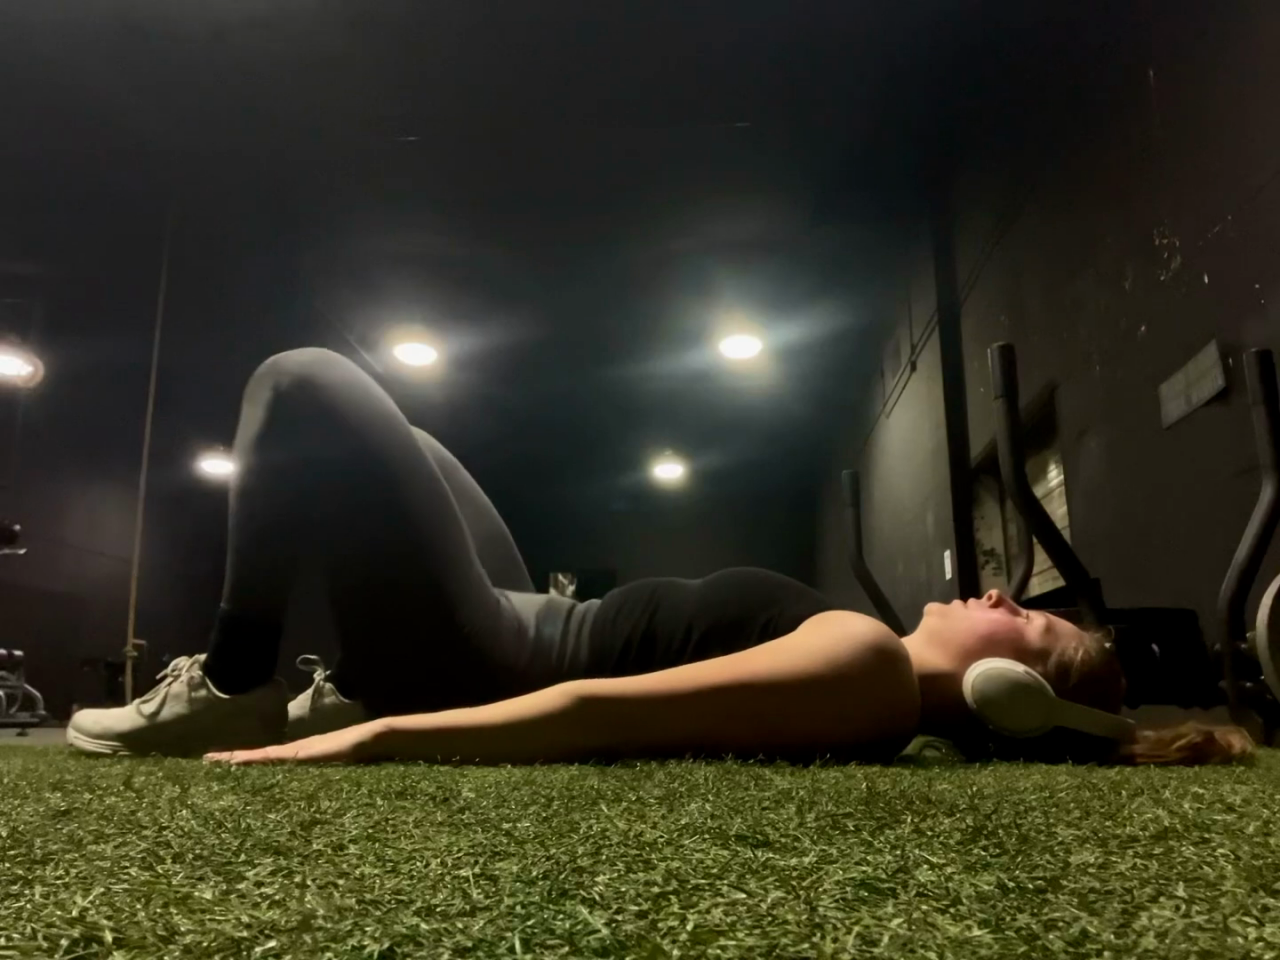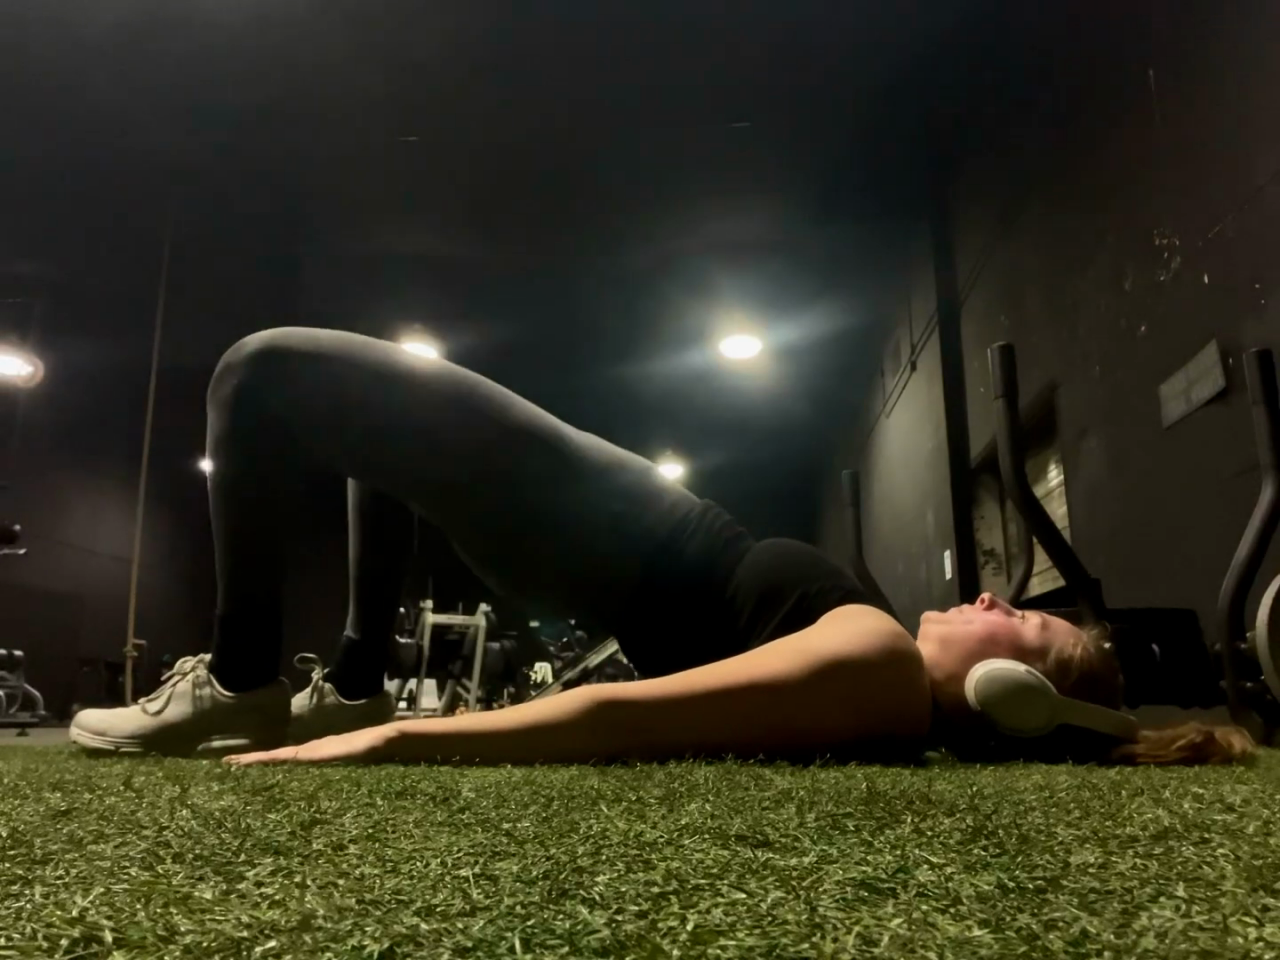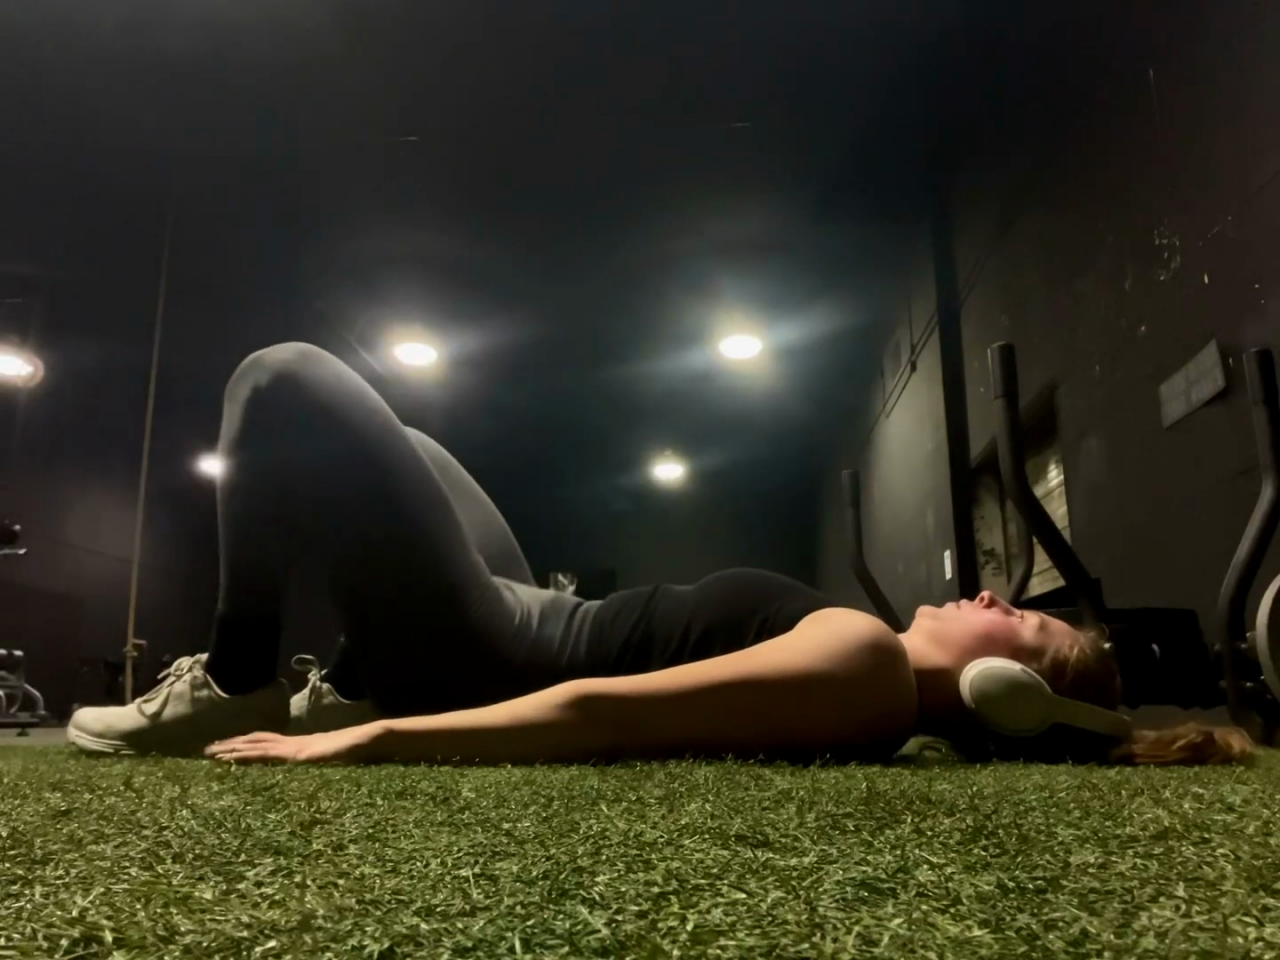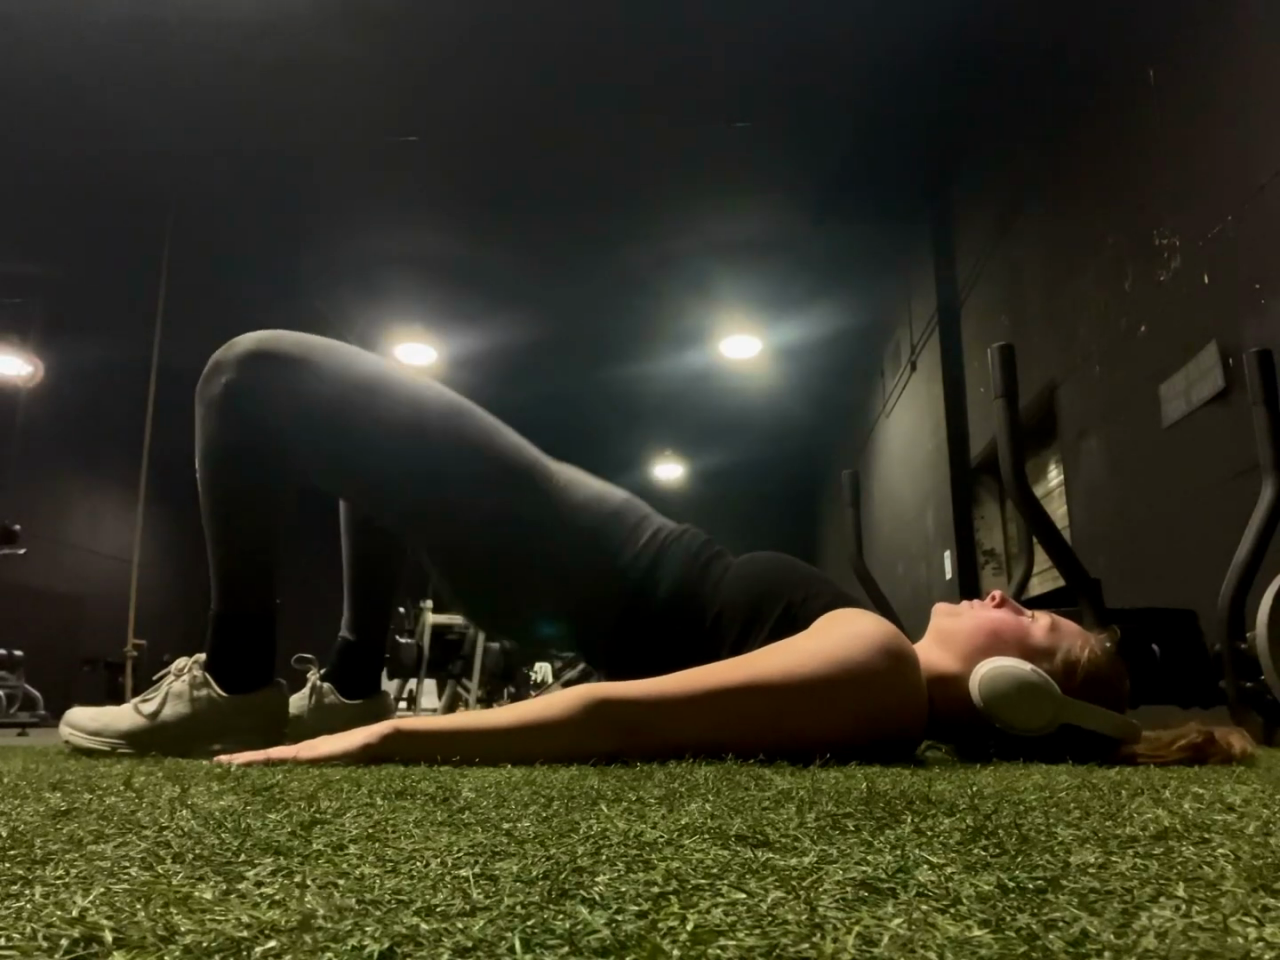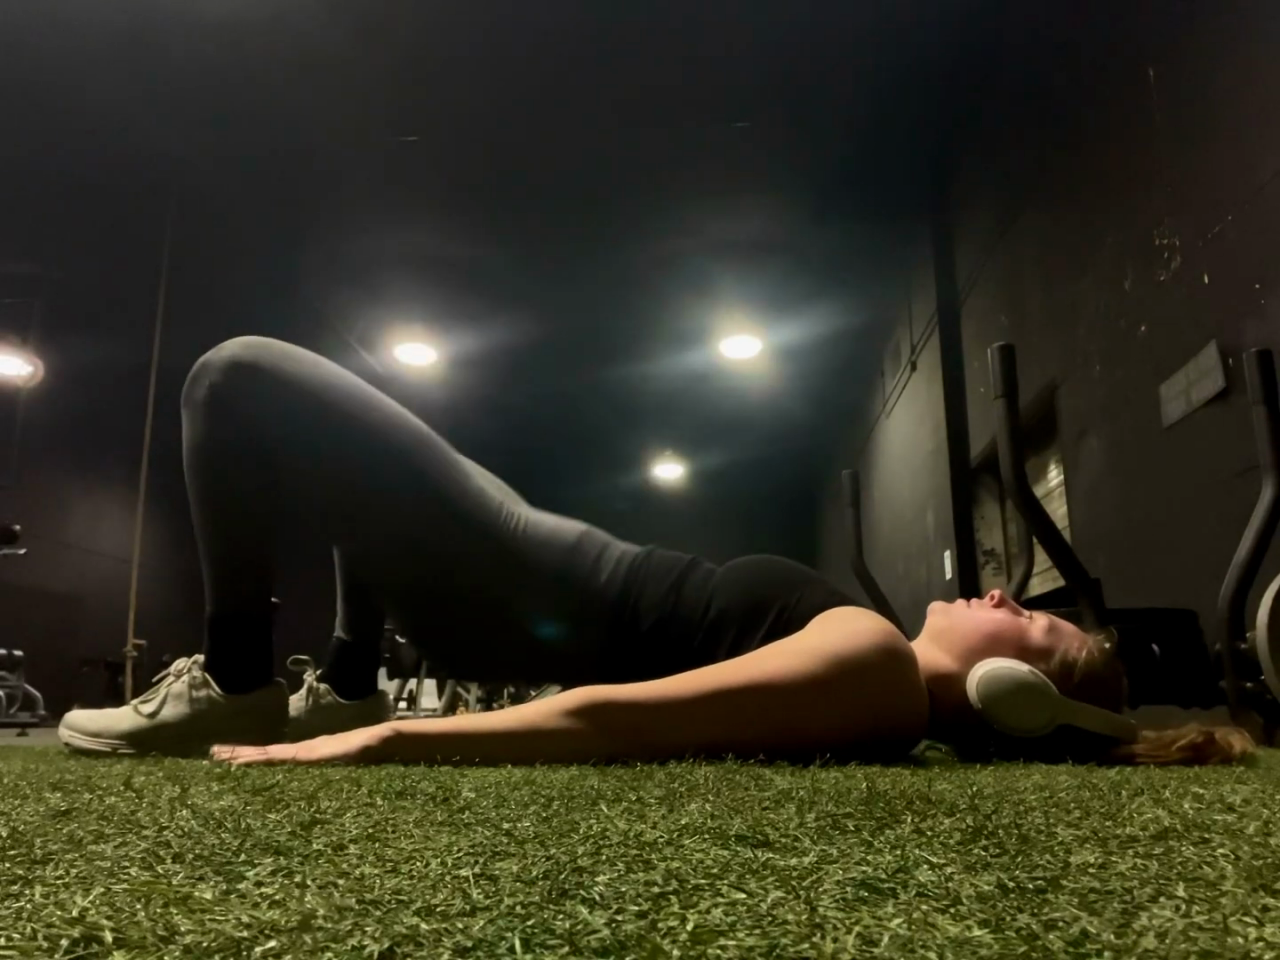
dt=1s
person 1, frame 1
left shoulder: (860, 669)
right shoulder: (892, 689)
left elbow: (605, 714)
left wrist: (372, 739)
left hip: (488, 659)
right hip: (529, 625)
left knee: (304, 386)
right knee: (388, 440)
left ankle: (230, 691)
right ankle: (338, 689)
person 1, frame 2
left shoulder: (874, 673)
right shoulder: (905, 689)
left elbow: (621, 722)
left wrist: (392, 744)
right hip: (608, 522)
left knee: (266, 374)
right knee: (373, 418)
left ankle: (238, 690)
right ankle: (352, 684)
person 1, frame 3
left shoulder: (858, 669)
right shoulder: (887, 690)
left elbow: (603, 715)
left wrist: (369, 741)
left hip: (480, 658)
right hip: (524, 623)
left knee: (287, 381)
right knee: (400, 445)
left ankle: (232, 691)
right ankle: (338, 687)
person 1, frame 4
left shoulder: (871, 672)
right shoulder: (903, 689)
left elbow: (616, 720)
left wrist: (387, 741)
right hip: (586, 551)
left knee: (254, 375)
right knee: (369, 428)
left ankle: (231, 691)
right ankle: (343, 682)
person 1, frame 5
left shoulder: (871, 670)
right shoulder: (900, 683)
left elbow: (614, 721)
left wrist: (385, 742)
left hip: (510, 593)
right hip: (549, 570)
left knee: (237, 380)
right knee: (369, 443)
left ankle: (231, 692)
right ankle: (339, 687)
